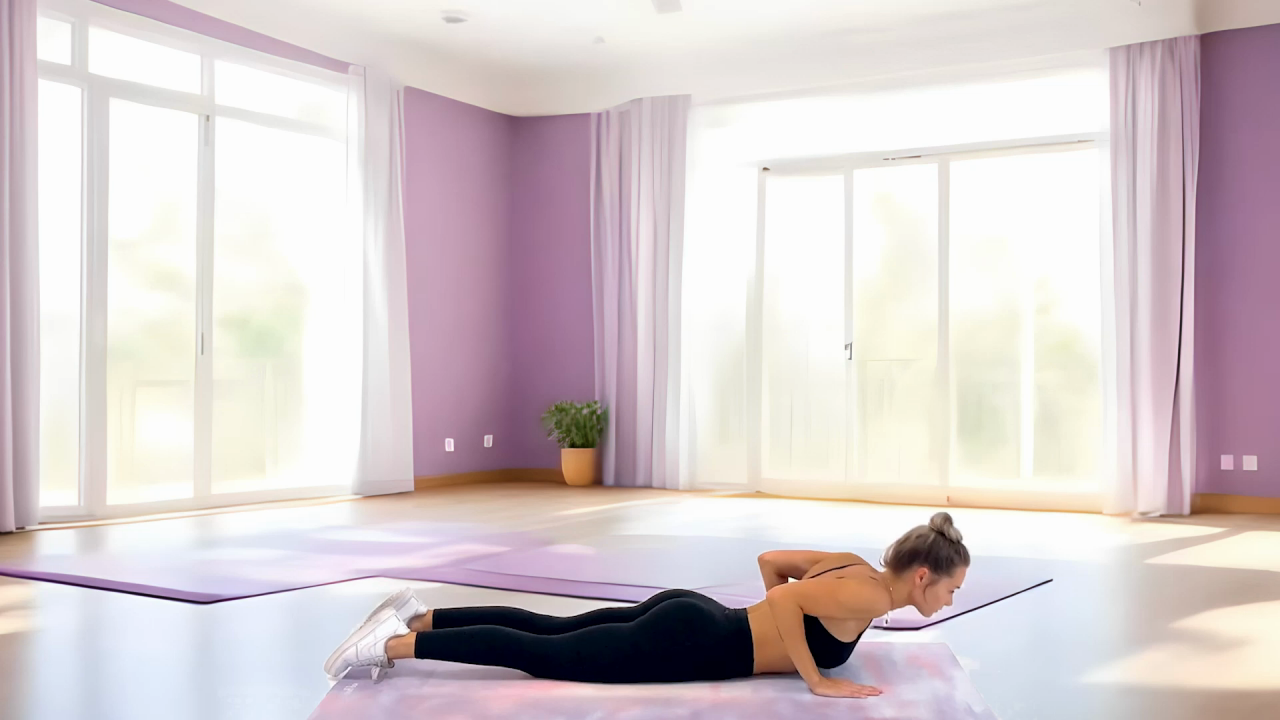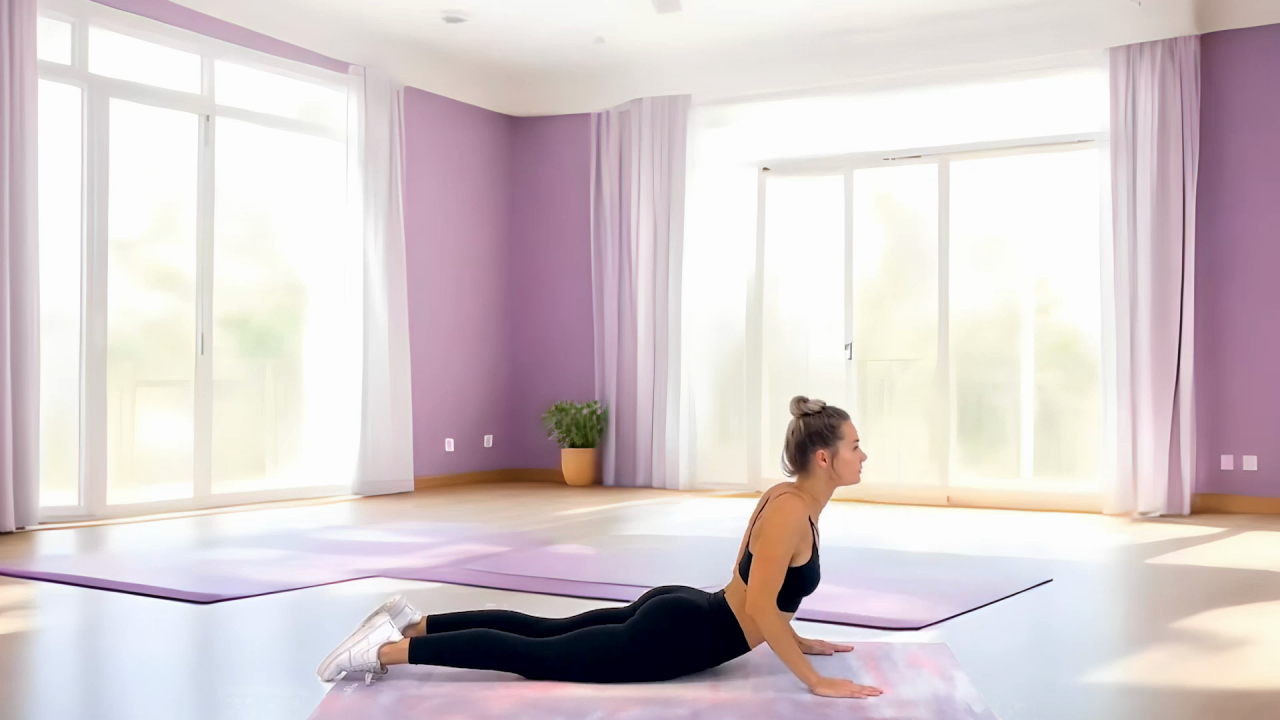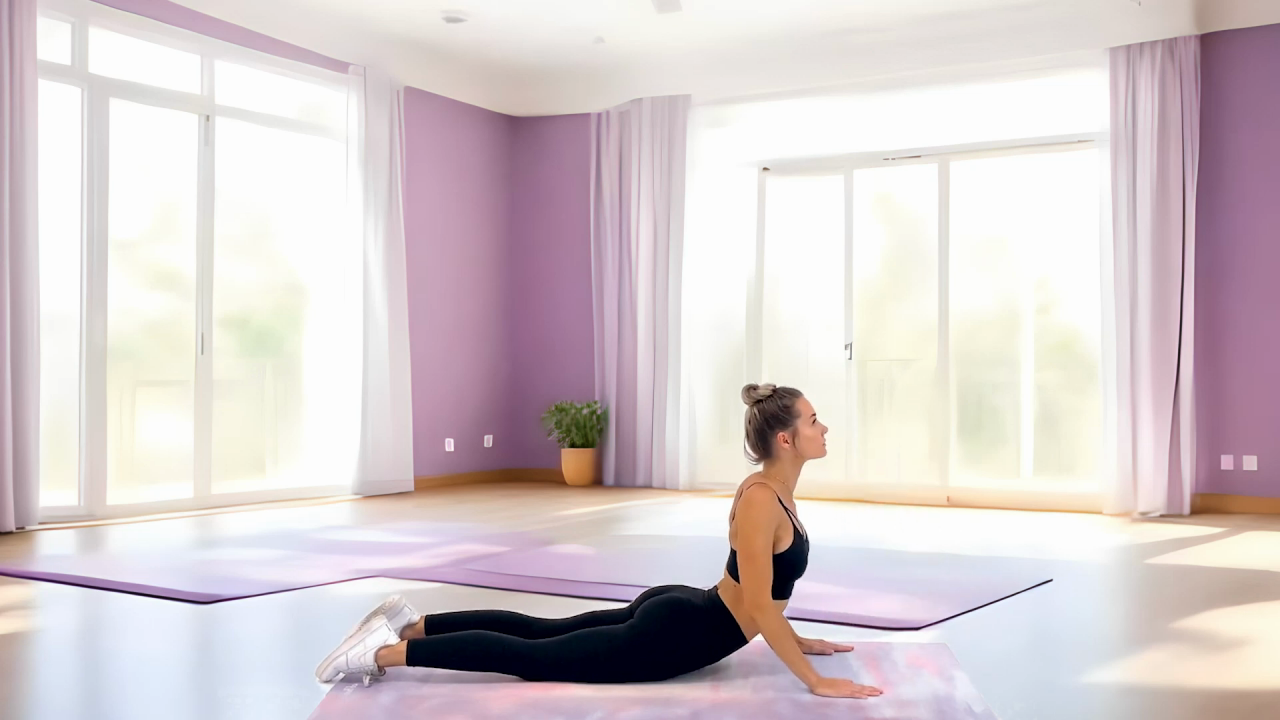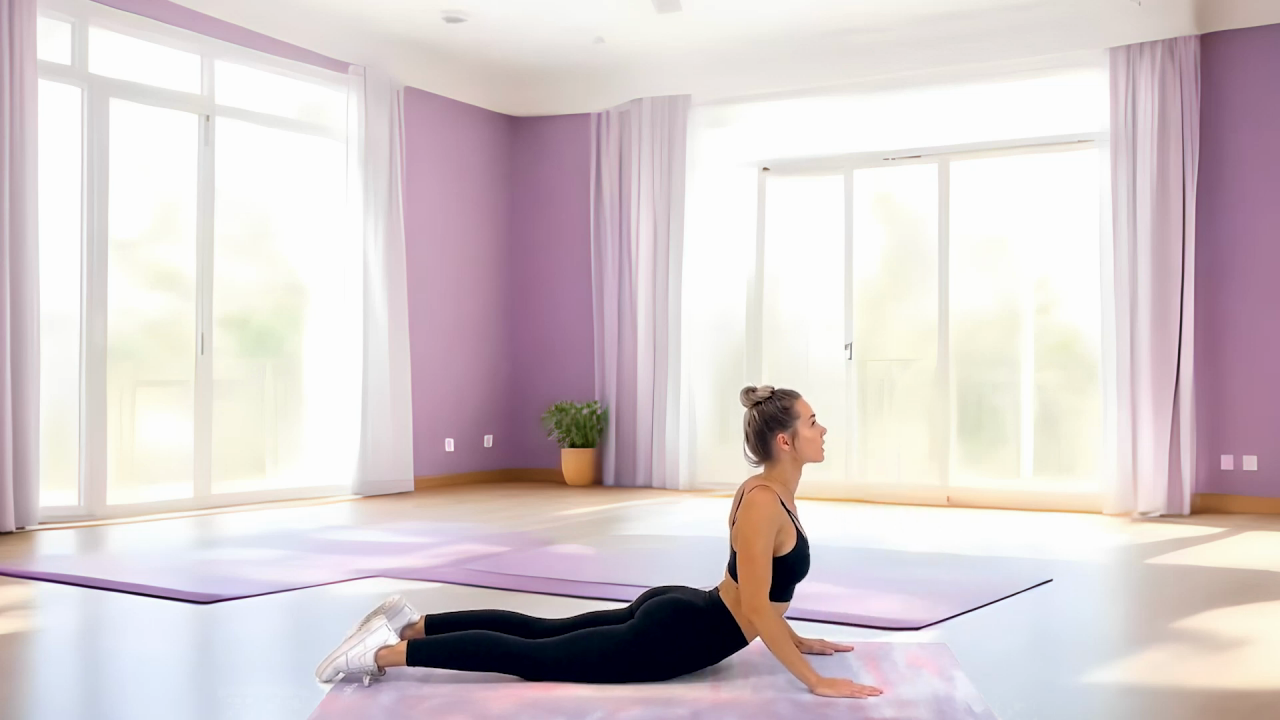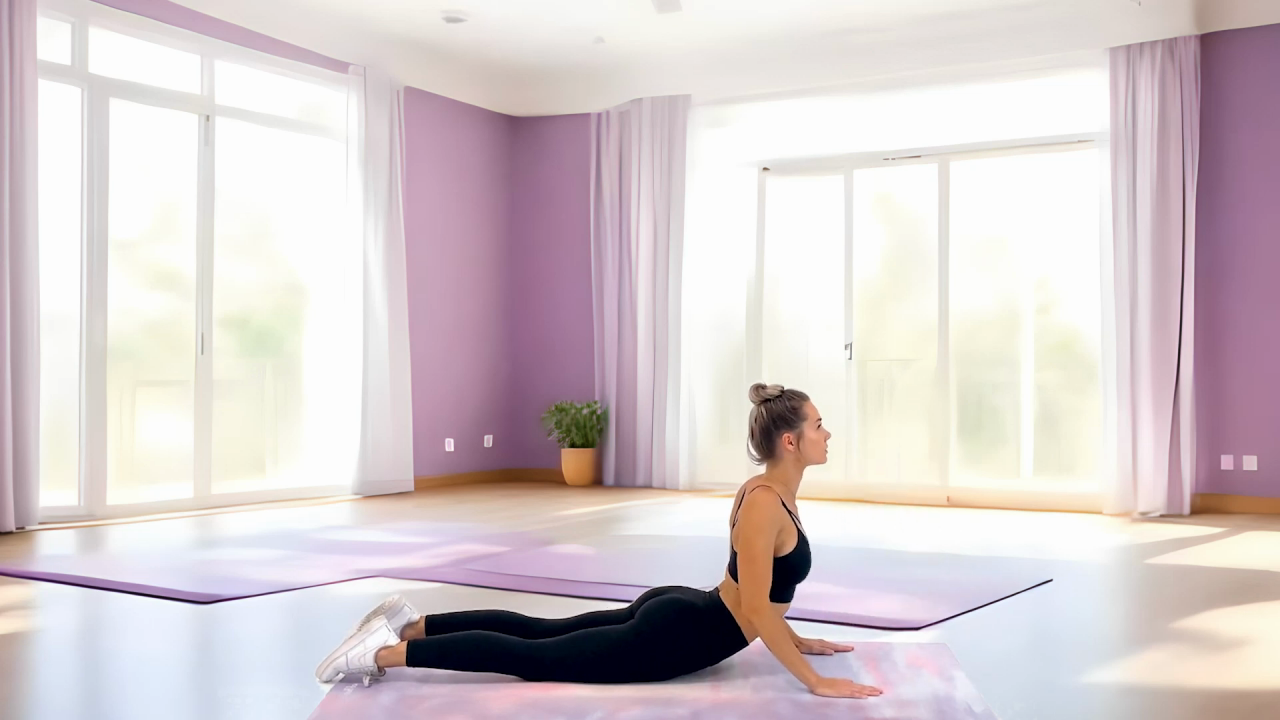
dt=1s
person 1, frame 1
left shoulder: (855, 566)
right shoulder: (869, 596)
left elbow: (769, 559)
right elbow: (783, 598)
right wrist: (815, 678)
left hip: (686, 618)
right hip: (686, 646)
left knee: (546, 631)
right knee: (538, 655)
left ankle: (418, 616)
right ankle: (397, 645)
person 1, frame 2
left shoulder: (789, 497)
right shoulder: (792, 511)
right elbow: (759, 607)
left wrist: (795, 640)
right wrist: (816, 680)
left hip: (677, 611)
right hip: (675, 638)
left knee: (538, 631)
right knee: (532, 657)
left ankle: (411, 624)
right ankle: (387, 649)
person 1, frame 3
left shoulder: (775, 490)
right shoulder: (761, 499)
left elbow: (764, 590)
right elbow: (758, 606)
left wrist: (798, 641)
right wrist: (816, 680)
left hip: (677, 613)
right hip: (674, 635)
left knee: (542, 632)
right knee: (532, 658)
left ankle: (409, 624)
right ankle: (387, 650)
person 1, frame 4
left shoulder: (772, 491)
right shoulder: (764, 504)
left elbow: (762, 590)
right elbow: (756, 609)
left wrist: (798, 641)
right wrist: (815, 680)
left hip: (677, 613)
right hip: (675, 636)
left knee: (541, 631)
right knee: (532, 657)
left ankle: (410, 624)
right ankle: (387, 651)
person 1, frame 5
left shoulder: (771, 492)
right shoulder: (766, 504)
left elbow: (761, 591)
right elbow: (756, 610)
left wrist: (797, 641)
right wrist: (815, 681)
left hip: (676, 613)
right hip: (675, 638)
left knee: (540, 633)
right knee: (532, 658)
left ankle: (410, 625)
right ankle: (386, 652)
